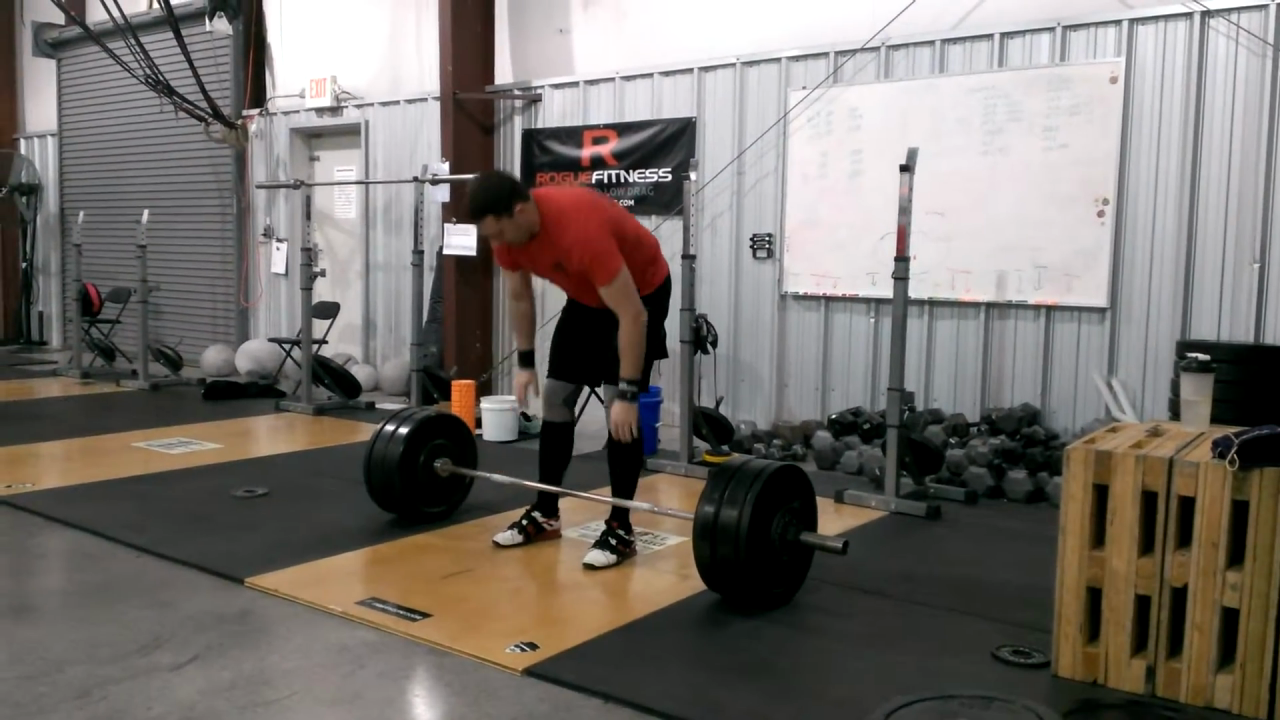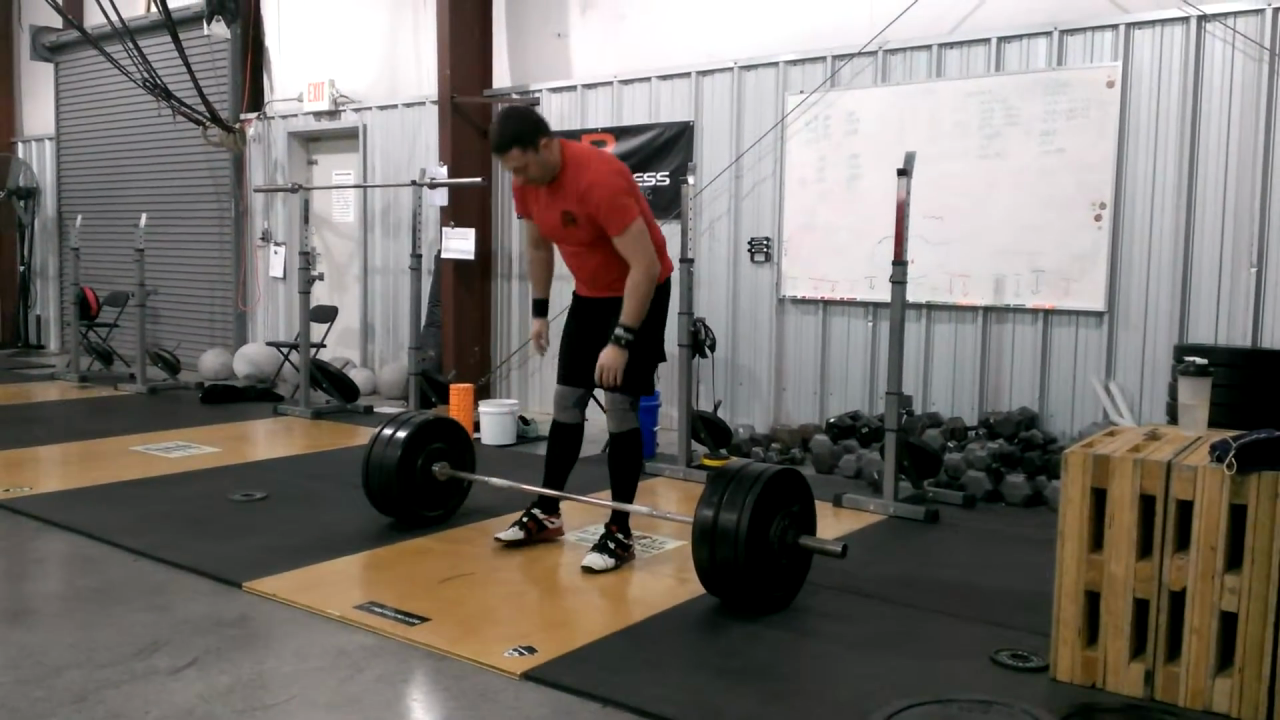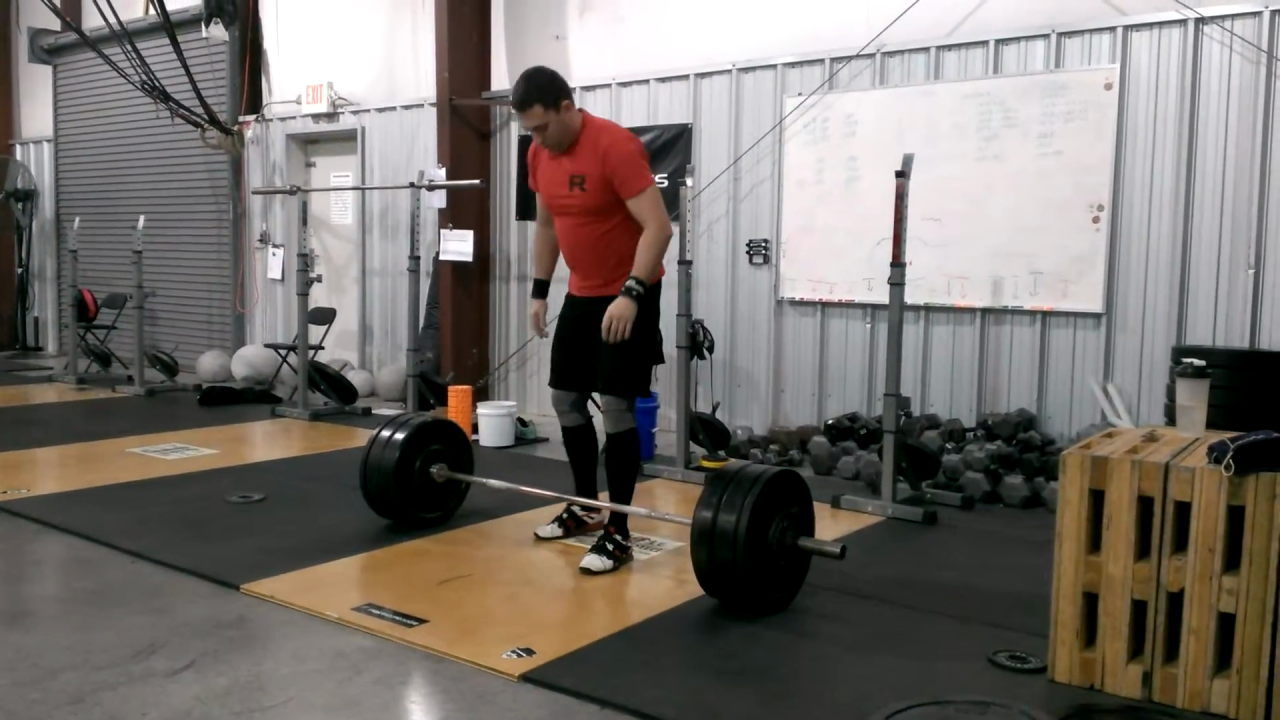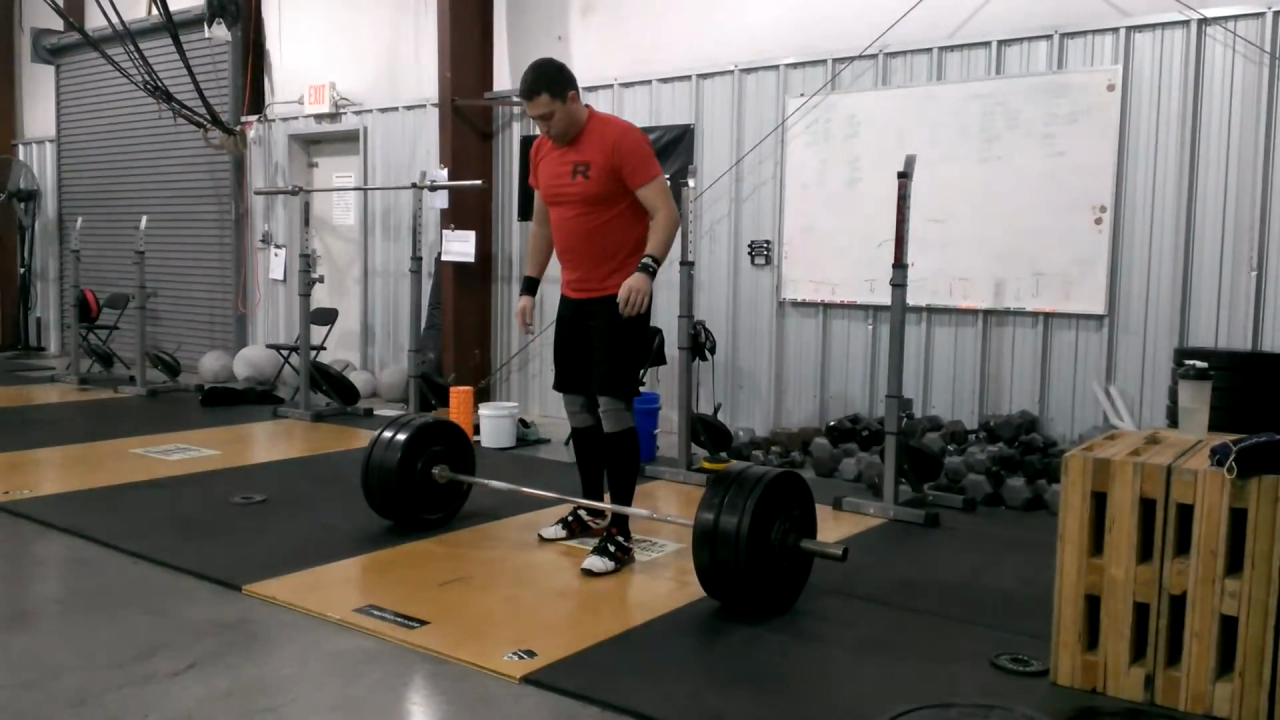
dt=0.2s
person 1, frame 1
left shoulder: (580, 229)
right shoulder: (509, 229)
left elbow: (632, 316)
right elbow: (519, 298)
left wrist: (626, 393)
right wrist: (524, 364)
left hip: (644, 292)
right hip: (585, 298)
left knee: (616, 412)
right knee: (556, 397)
left ankle: (620, 529)
right ankle: (543, 513)
person 1, frame 2
left shoulder: (599, 179)
right shoulder: (527, 182)
left elbow: (645, 265)
right elbow: (537, 246)
left wrist: (621, 341)
right wrist: (539, 311)
left hip: (638, 296)
right hip: (589, 293)
left knee: (619, 404)
right knee: (567, 398)
left ankle: (620, 532)
right ankle: (545, 514)
person 1, frame 3
left shoulder: (615, 147)
right shoulder: (540, 154)
left elbow: (658, 226)
left wrist: (631, 293)
right wrist: (540, 291)
left hip: (626, 298)
right hip: (582, 295)
left knee: (615, 406)
right knee: (565, 399)
left ankle: (618, 531)
right ankle: (586, 507)
person 1, frame 4
left shoulder: (621, 139)
right shoulder: (542, 150)
left elbow: (666, 212)
left wrist: (646, 269)
right wrist: (529, 287)
left hip: (620, 297)
right hip: (575, 297)
left knee: (613, 408)
right knee: (577, 405)
left ankle: (620, 533)
right ankle: (591, 510)
